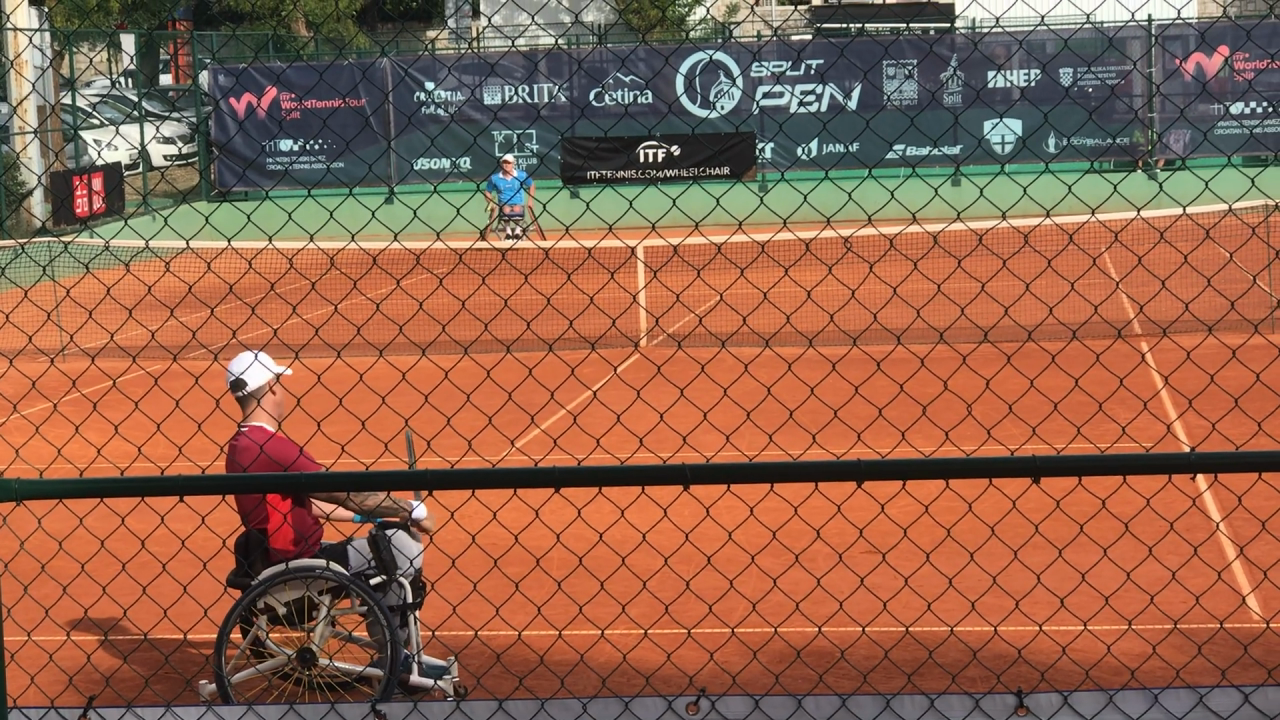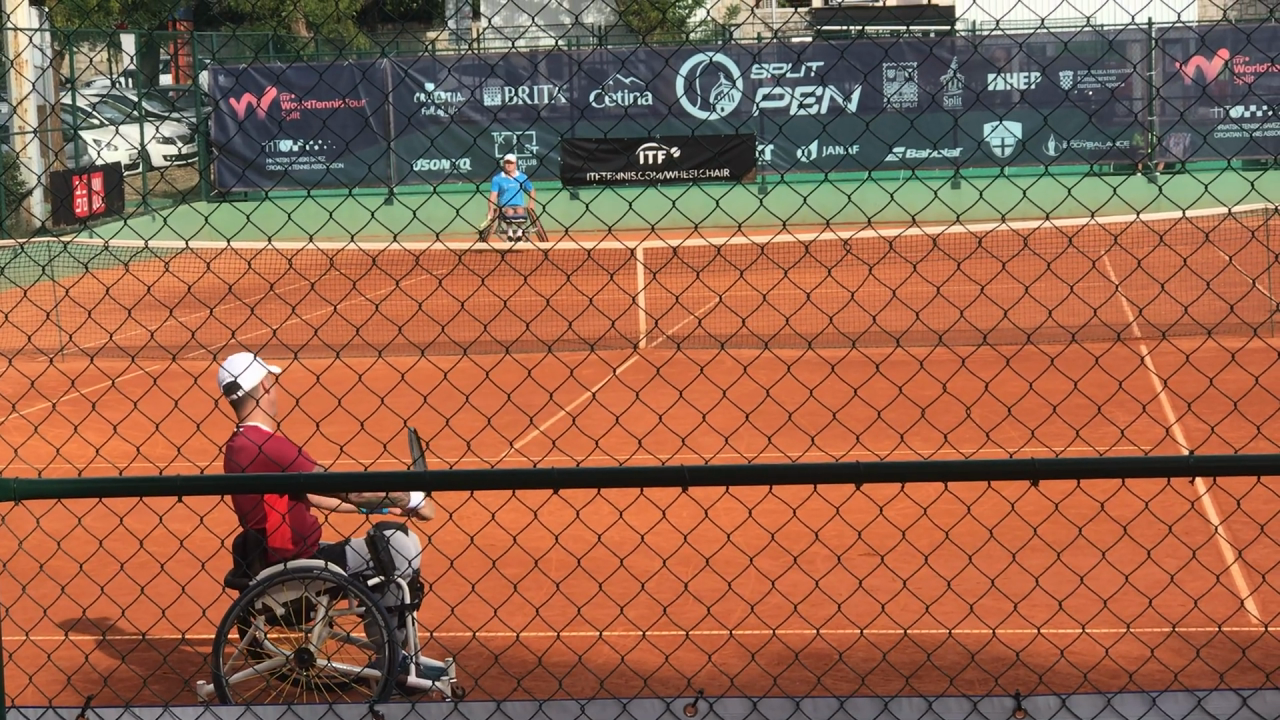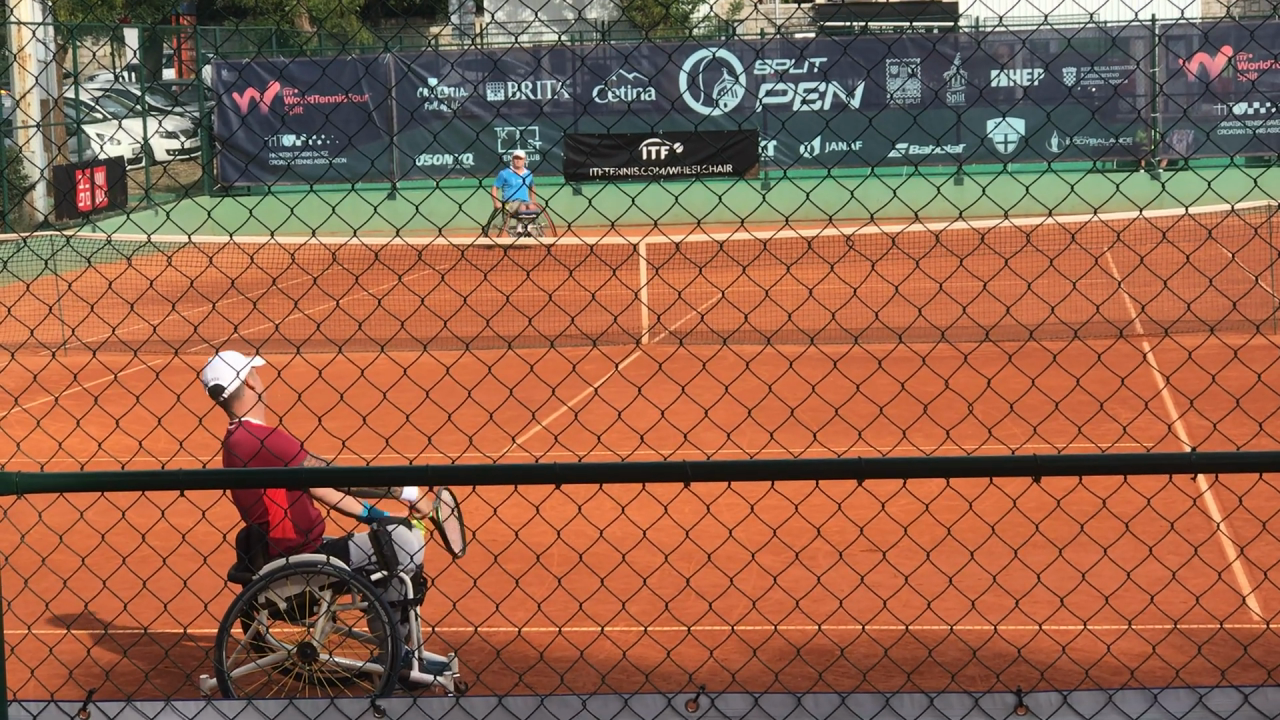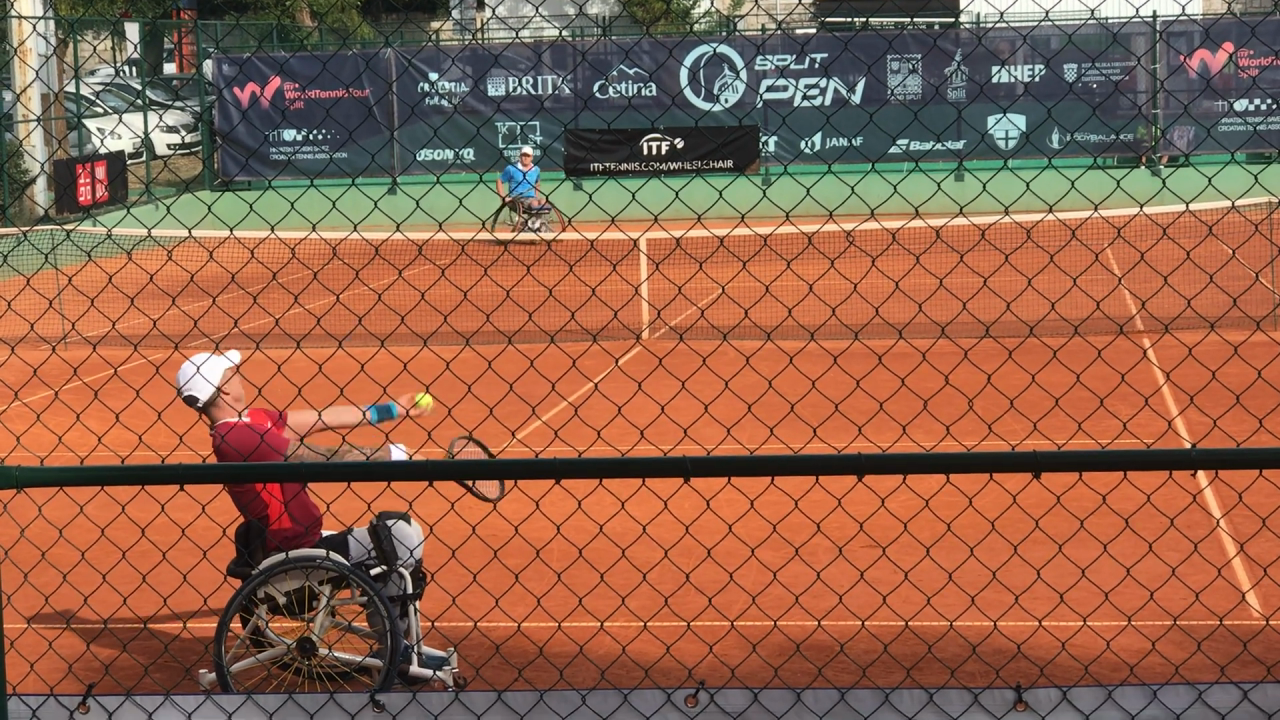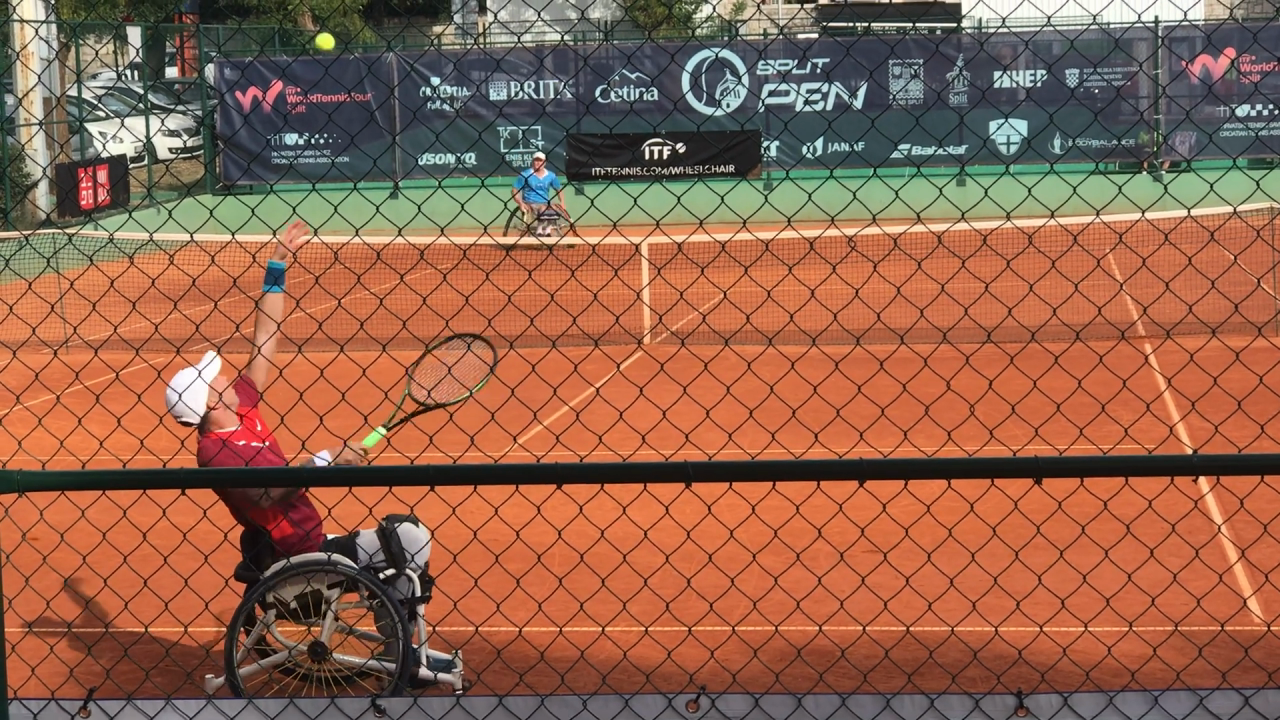
dt=0.3s
person 1, frame 1
left shoulder: (244, 443)
right shoulder: (269, 447)
left elbow: (310, 504)
right elbow: (347, 495)
left wrist: (377, 513)
right wrist: (414, 510)
left hip: (291, 560)
left knee: (396, 536)
right knee: (405, 545)
person 1, frame 2
left shoulder: (245, 442)
right shoulder: (264, 445)
left elbow: (316, 494)
right elbow: (341, 487)
left wrist: (380, 506)
right wrist: (412, 497)
left hip: (291, 560)
left knee: (391, 539)
right knee: (402, 545)
person 1, frame 3
left shoulder: (245, 436)
right shoulder: (259, 439)
left elbow: (319, 485)
left wrist: (377, 517)
right wrist: (407, 491)
left hip: (299, 551)
left knee: (396, 534)
right knee: (405, 539)
person 1, frame 4
left shoulder: (248, 421)
right shoulder: (241, 436)
left elbow: (322, 418)
right elbow: (323, 461)
left wrist: (387, 410)
right wrist: (394, 453)
left hip: (302, 544)
right hip: (297, 553)
left knee: (395, 534)
right knee: (404, 532)
person 1, frame 5
left shoulder: (240, 415)
right shoulder: (218, 452)
left elbow: (266, 335)
right elbow: (266, 497)
left wrist: (276, 266)
right wrist: (323, 460)
left hip: (308, 546)
right hip: (301, 558)
left knee: (402, 530)
right knee: (411, 537)
right ankle: (400, 653)
